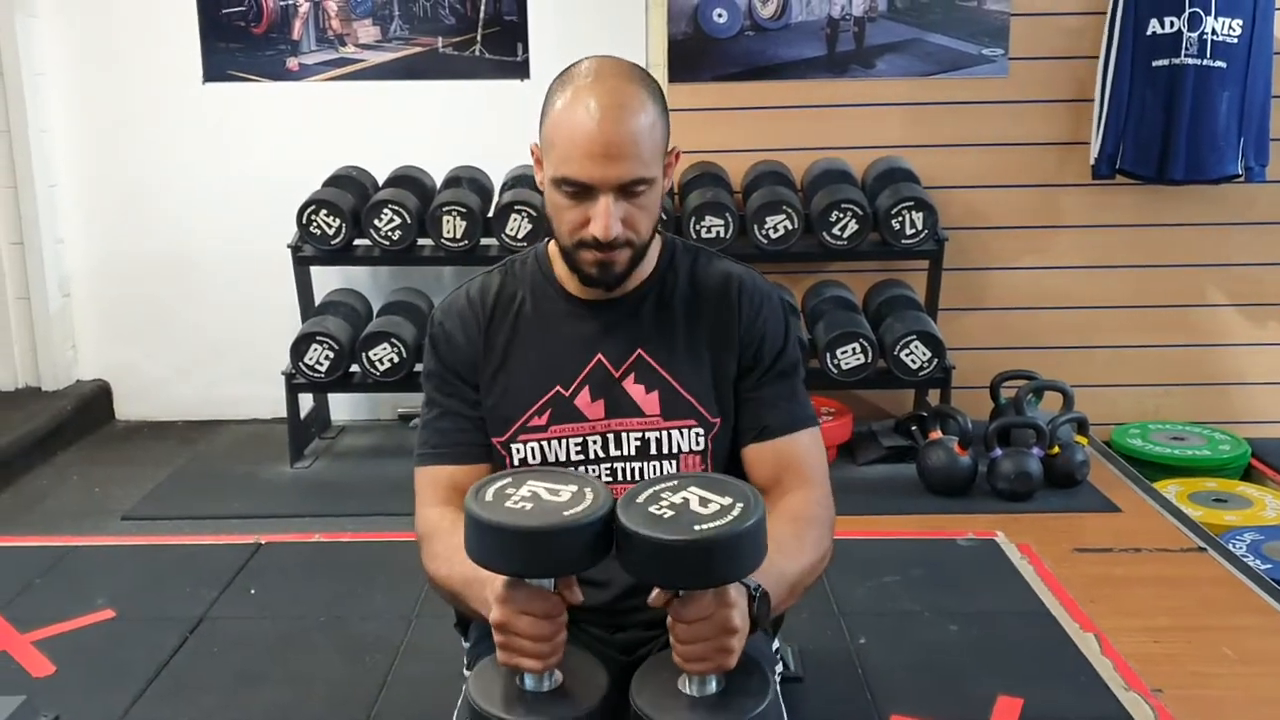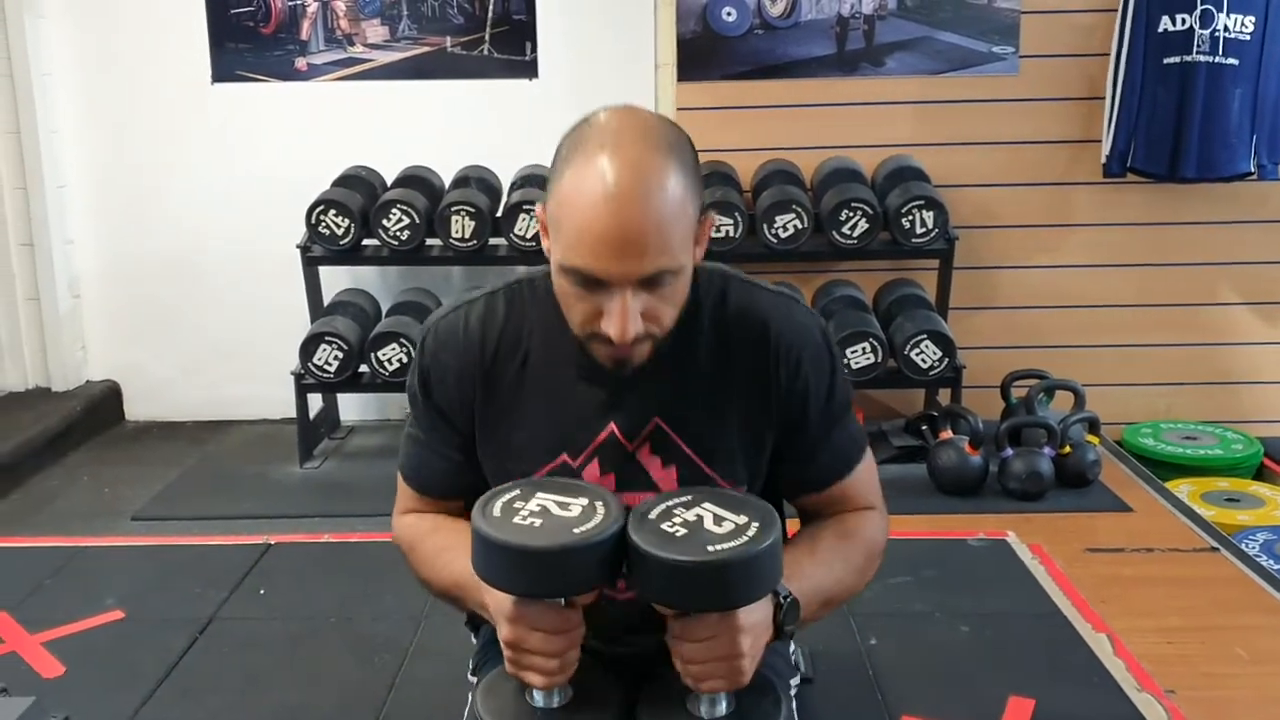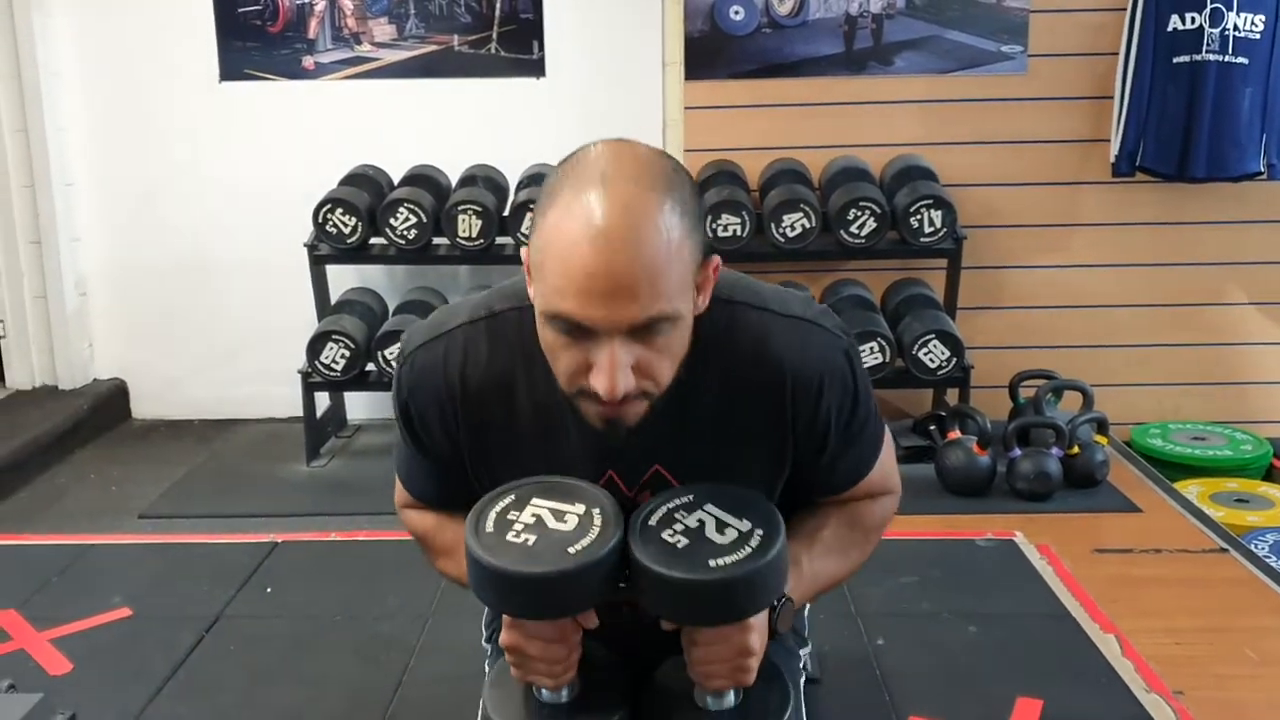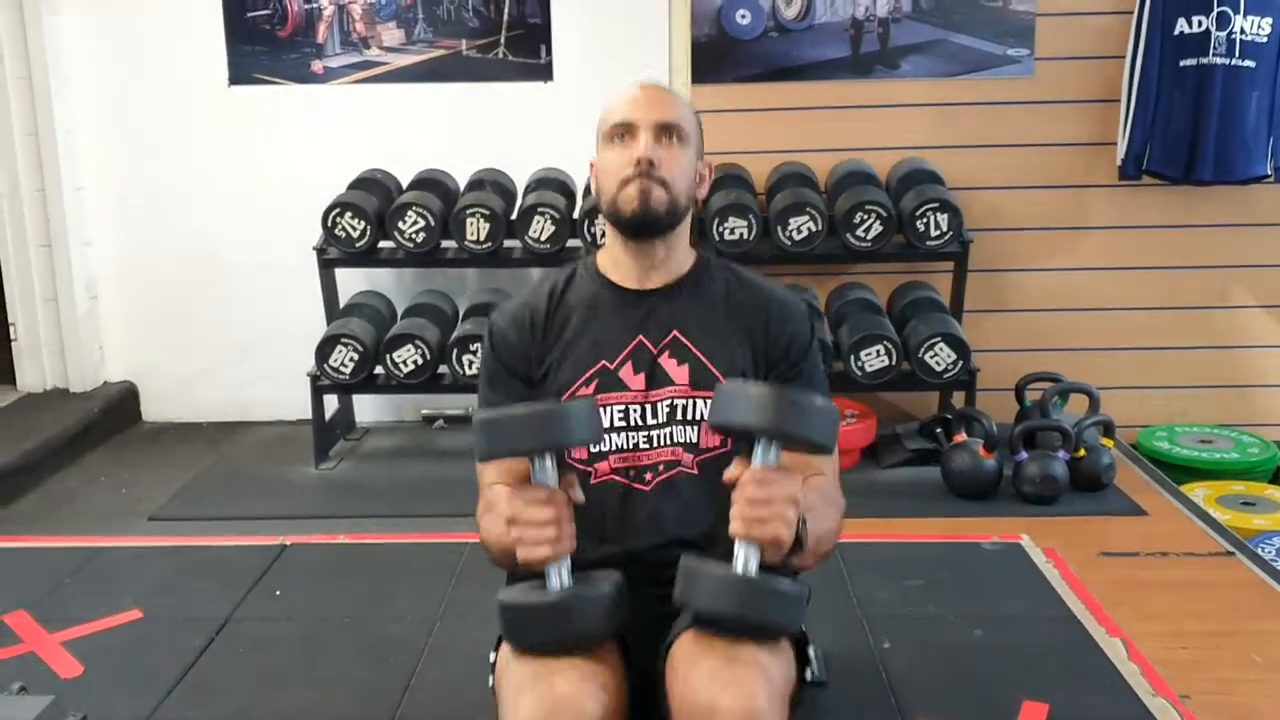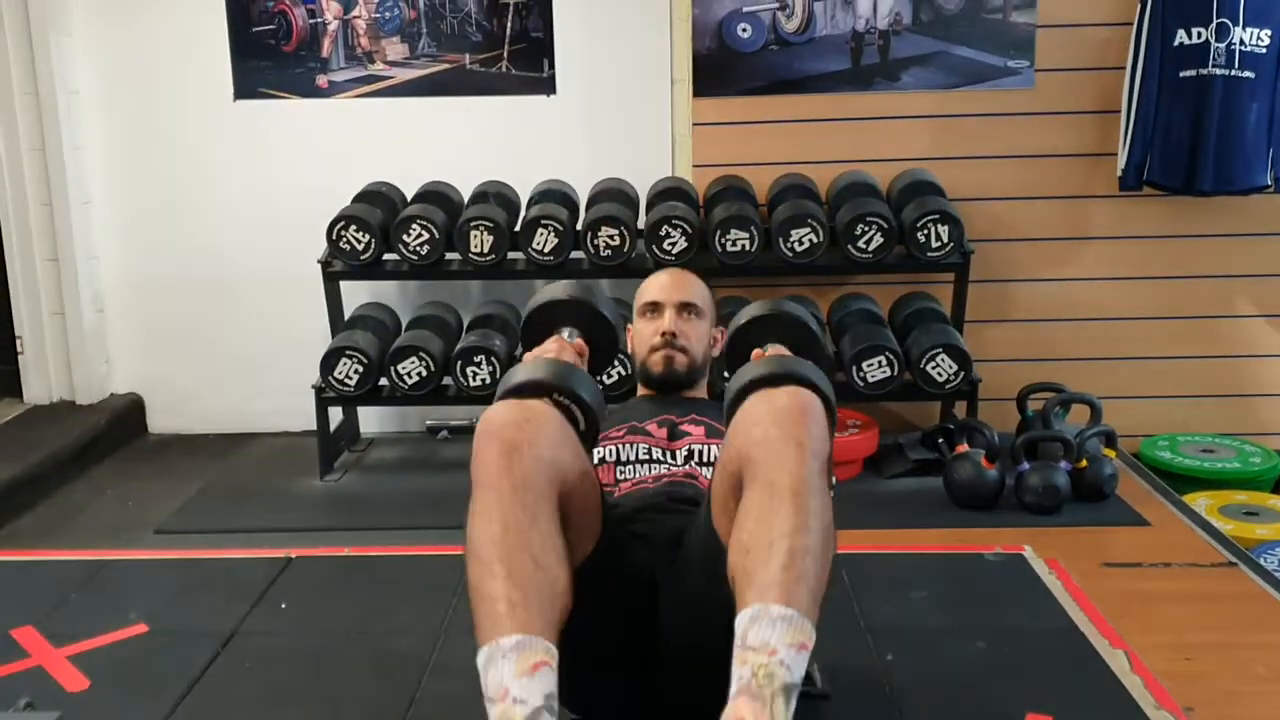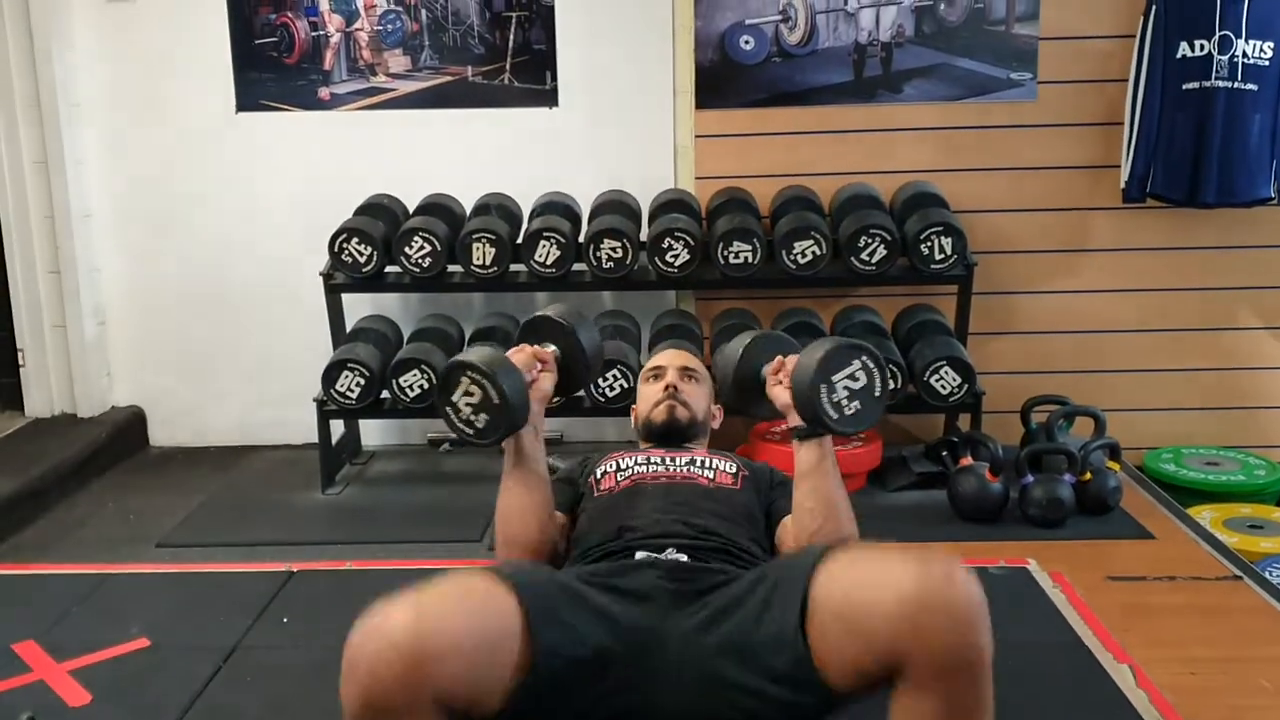
dt=0.5s
person 1, frame 1
left shoulder: (743, 308)
right shoulder: (471, 321)
left elbow: (801, 498)
right elbow: (443, 511)
left wrist: (748, 593)
right wrist: (493, 589)
left hip: (700, 633)
right hip: (535, 635)
person 1, frame 2
left shoulder: (781, 340)
right shoulder: (464, 346)
left elbow: (857, 516)
right elbow: (420, 516)
left wrist: (770, 602)
right wrist: (500, 594)
left hip: (719, 645)
right hip: (538, 649)
person 1, frame 3
left shoulder: (801, 357)
right shoulder: (446, 366)
left elbow: (869, 495)
right elbow: (425, 507)
left wrist: (772, 597)
left hip: (725, 633)
right hip: (552, 633)
person 1, frame 4
left shoulder: (771, 315)
right shoulder: (525, 322)
left elbow: (823, 495)
right elbow: (495, 502)
left wrist: (791, 522)
right wrist: (521, 525)
person 1, frame 5
left shoulder: (749, 425)
right elbow: (518, 527)
left wrist: (786, 410)
right wrist: (542, 404)
left hip: (718, 640)
right hip: (601, 626)
left knee: (789, 410)
right knee: (511, 423)
person 1, frame 6
left shoulder: (758, 482)
right shoulder: (586, 476)
left elbow: (826, 568)
right elbow: (521, 560)
left wrist: (809, 427)
right wrist: (529, 419)
left hip: (734, 619)
left knee: (938, 600)
right knee: (395, 647)
